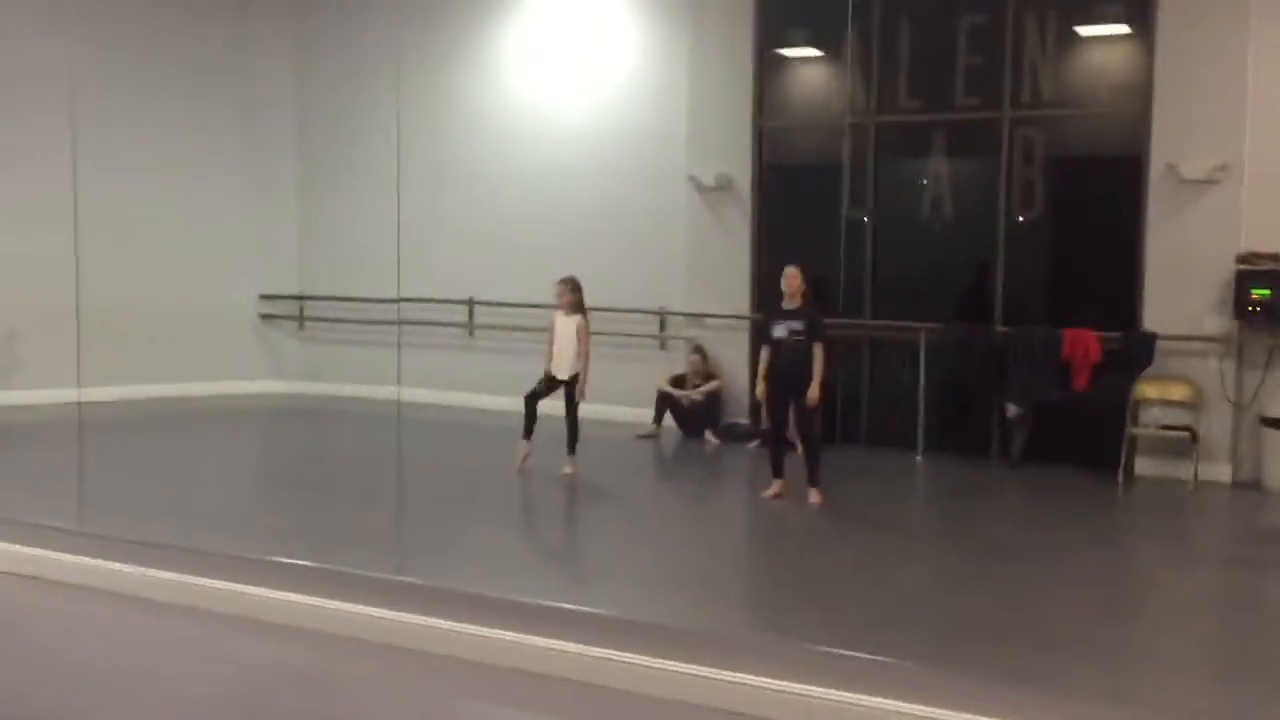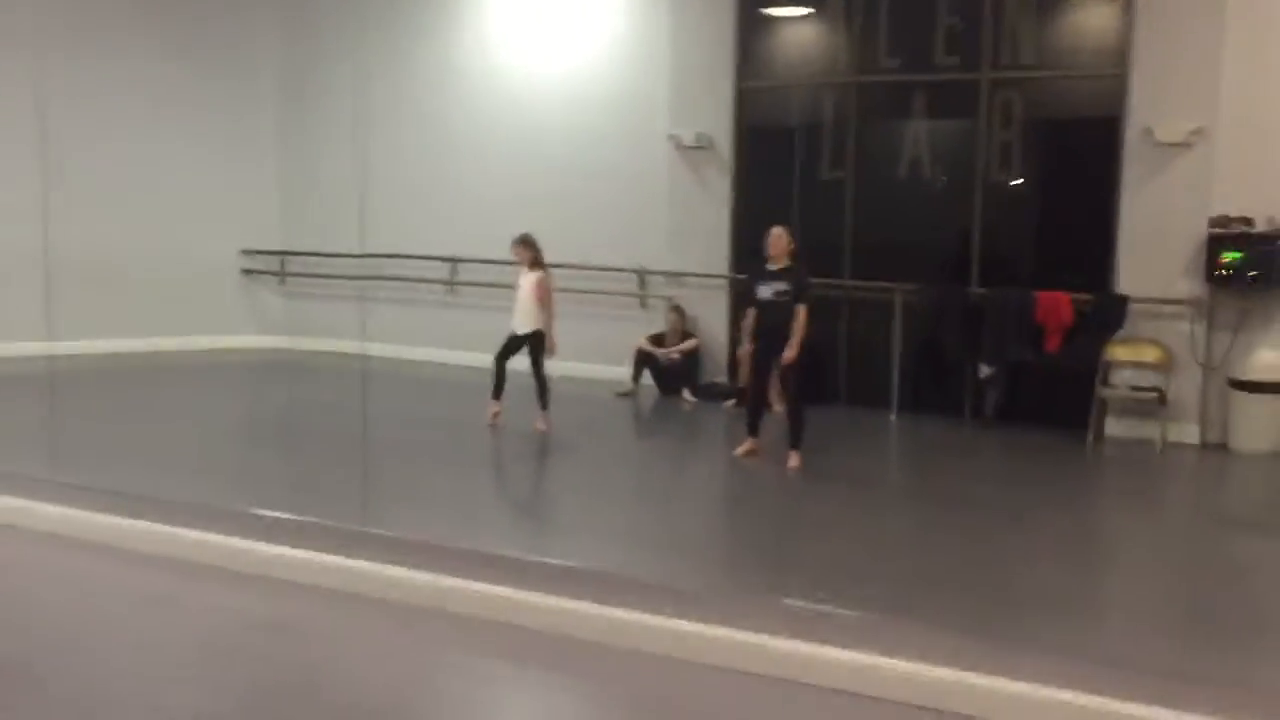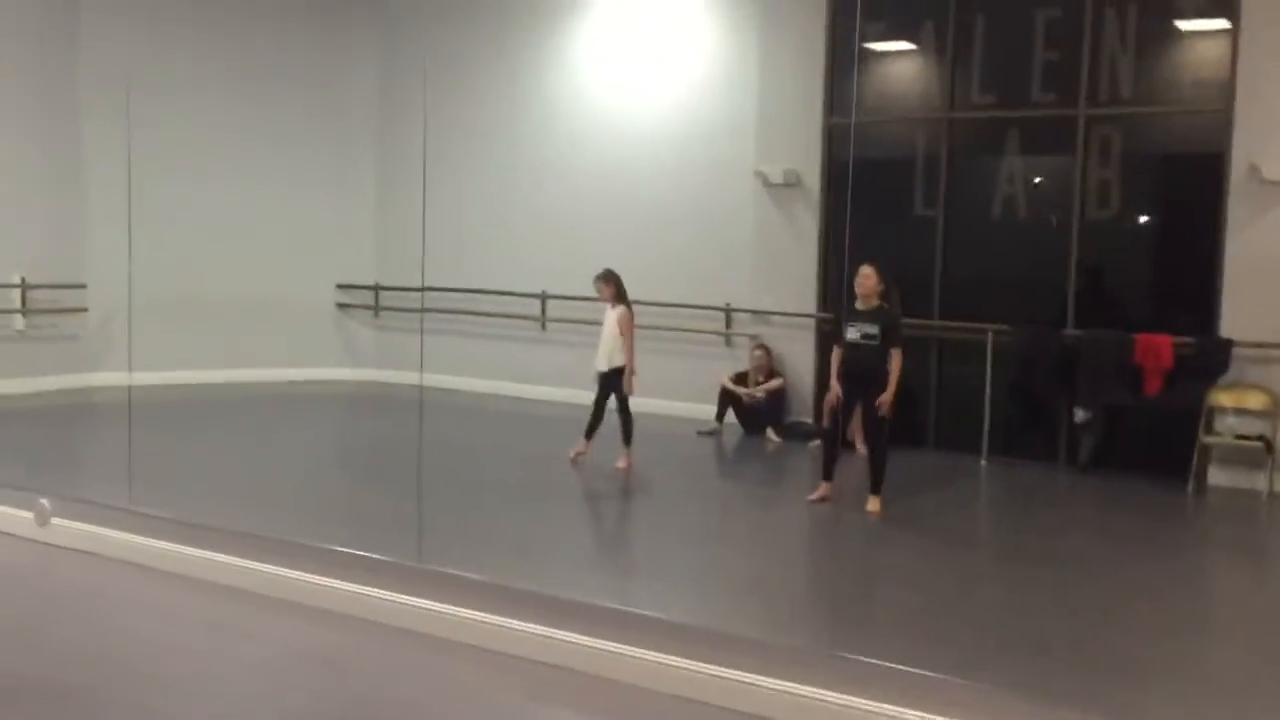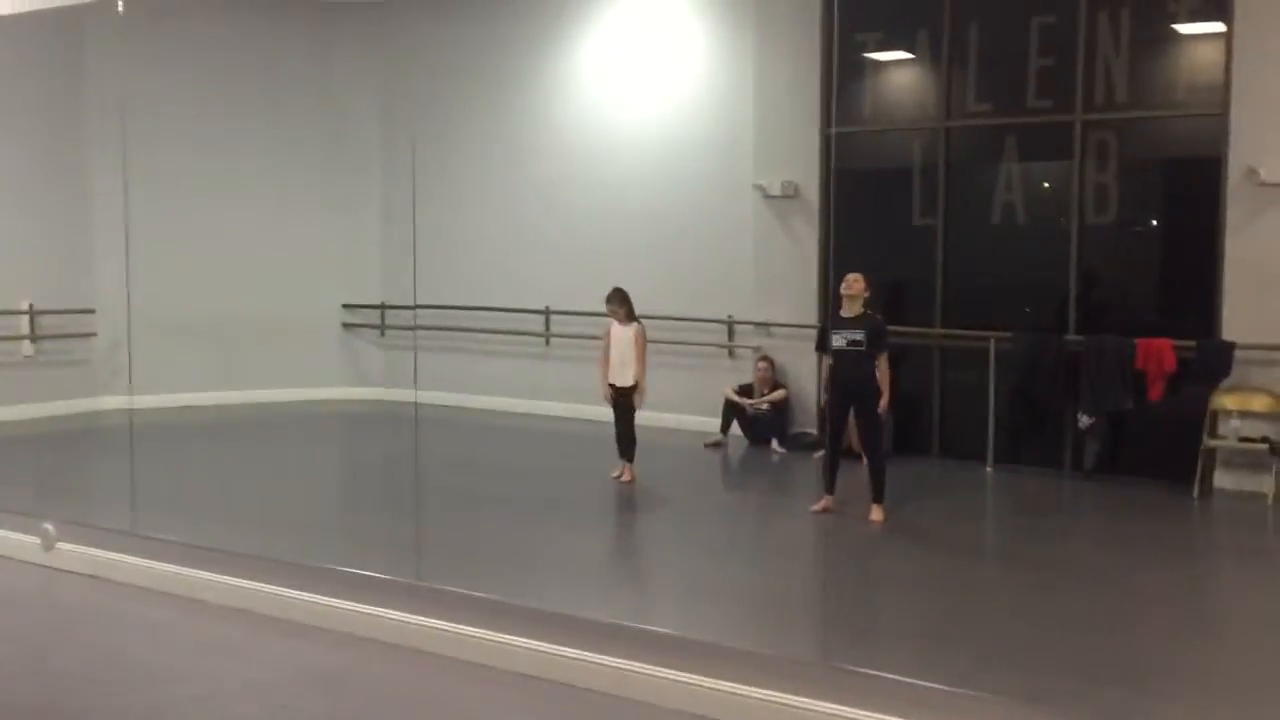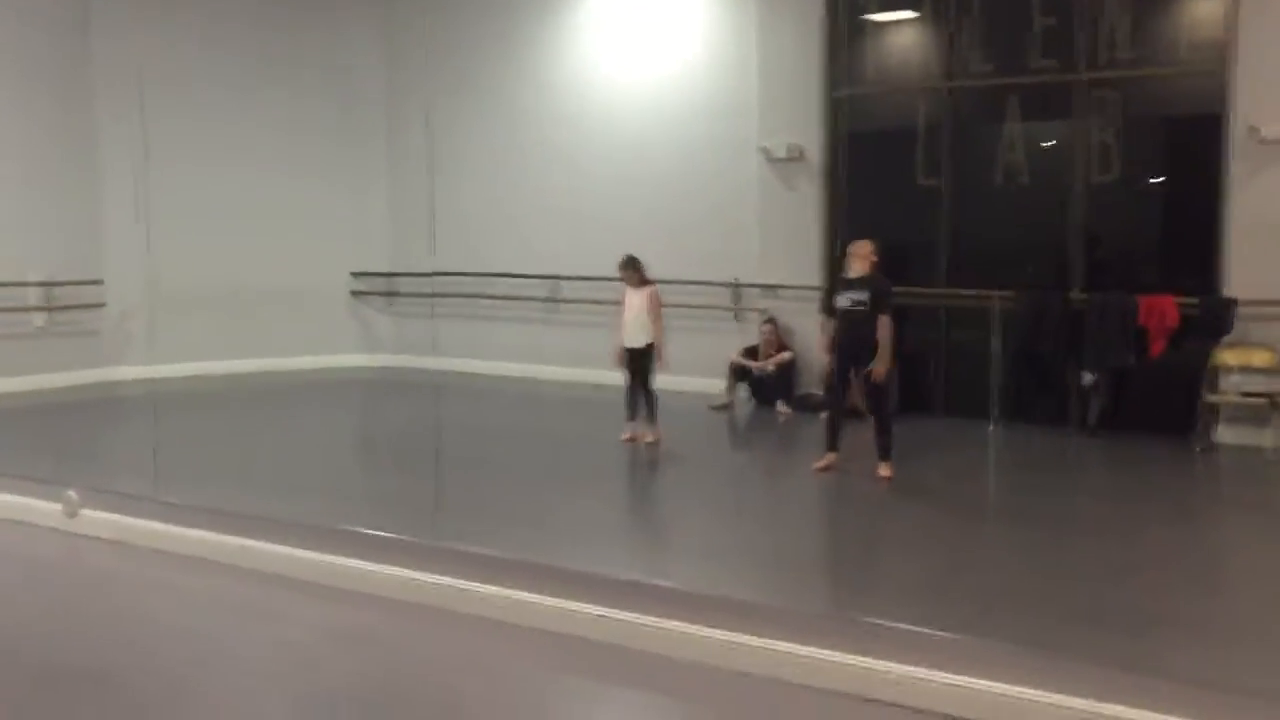
dt=0.7s
person 1, frame 1
left shoulder: (810, 315)
right shoulder: (772, 316)
left elbow: (818, 351)
right elbow: (765, 350)
left wrist: (815, 384)
right wrist: (760, 381)
left hip: (802, 383)
right hip: (776, 382)
left knee: (806, 432)
right knee: (776, 431)
left ankle: (813, 487)
right ankle: (777, 481)
person 1, frame 2
left shoulder: (796, 276)
right shoulder: (758, 276)
left elbow: (801, 312)
right elbow: (751, 311)
left wrist: (793, 344)
right wrist: (745, 341)
left hip: (787, 343)
right hip: (762, 341)
left knee: (791, 394)
right knee: (755, 389)
left ankle: (794, 450)
right ankle: (752, 440)
person 1, frame 3
left shoulder: (888, 317)
right shoulder: (846, 314)
left elbow: (896, 356)
right elbow: (837, 350)
left wrist: (890, 391)
right wrist: (833, 381)
left hip: (874, 386)
right hip: (846, 382)
left knee: (875, 439)
right knee: (832, 432)
left ankle: (875, 495)
right ankle: (826, 485)
person 1, frame 4
left shoulder: (874, 323)
right shoulder: (831, 323)
left elbow: (882, 360)
left wrist: (885, 394)
right wrist: (824, 390)
left hip: (866, 392)
right hip: (837, 391)
left knee: (872, 447)
right knee: (831, 443)
left ankle: (877, 504)
right ankle: (828, 497)
person 1, frame 5
left shoulder: (878, 284)
right shoulder: (837, 284)
left elbow: (884, 322)
right elbow: (831, 321)
left wrist: (883, 357)
right wrist: (827, 351)
left hip: (869, 352)
right hip: (842, 351)
left knee: (878, 405)
right knee: (835, 401)
left ankle: (884, 461)
right ankle: (831, 453)
person 2, frame 1
left shoulder: (580, 321)
right shoulder: (557, 317)
left elbow: (584, 354)
right elbow: (550, 347)
left wrist: (582, 382)
right wrist: (546, 373)
left hip: (573, 375)
right hip: (555, 373)
left knee: (571, 415)
right knee: (530, 399)
left ankle: (571, 460)
right ankle: (526, 444)
person 2, frame 2
left shoulder: (540, 277)
right shoulder: (523, 273)
left elbow: (548, 308)
left wrist: (549, 337)
left hip: (535, 332)
right hip: (519, 329)
left knee: (537, 371)
right knee: (500, 358)
left ankle: (543, 416)
right ankle: (496, 403)
person 2, frame 3
left shoulder: (623, 313)
right shoulder: (609, 309)
left elbow: (629, 346)
left wrist: (628, 375)
right wrist: (600, 369)
left hip: (619, 369)
right hip: (606, 368)
left knee: (623, 409)
right knee: (598, 405)
left ankle: (626, 453)
right ankle: (584, 444)
person 2, frame 4
left shoulder: (637, 329)
right shoulder: (611, 327)
left elbow: (641, 362)
right elbow: (604, 357)
left wrist: (640, 390)
right wrist: (605, 384)
left hip: (630, 385)
right hip: (614, 384)
left knee: (627, 425)
right knee: (618, 424)
left ankle: (629, 467)
right ankle: (622, 463)
person 2, frame 5
left shoulder: (651, 292)
right shoulder: (627, 291)
left elbow: (657, 322)
right elbow: (623, 319)
left wrist: (659, 349)
right wrist: (619, 347)
left hip: (646, 346)
right hip: (628, 346)
left knee: (645, 386)
right knee: (631, 386)
left ankle: (652, 428)
right ankle: (631, 427)
